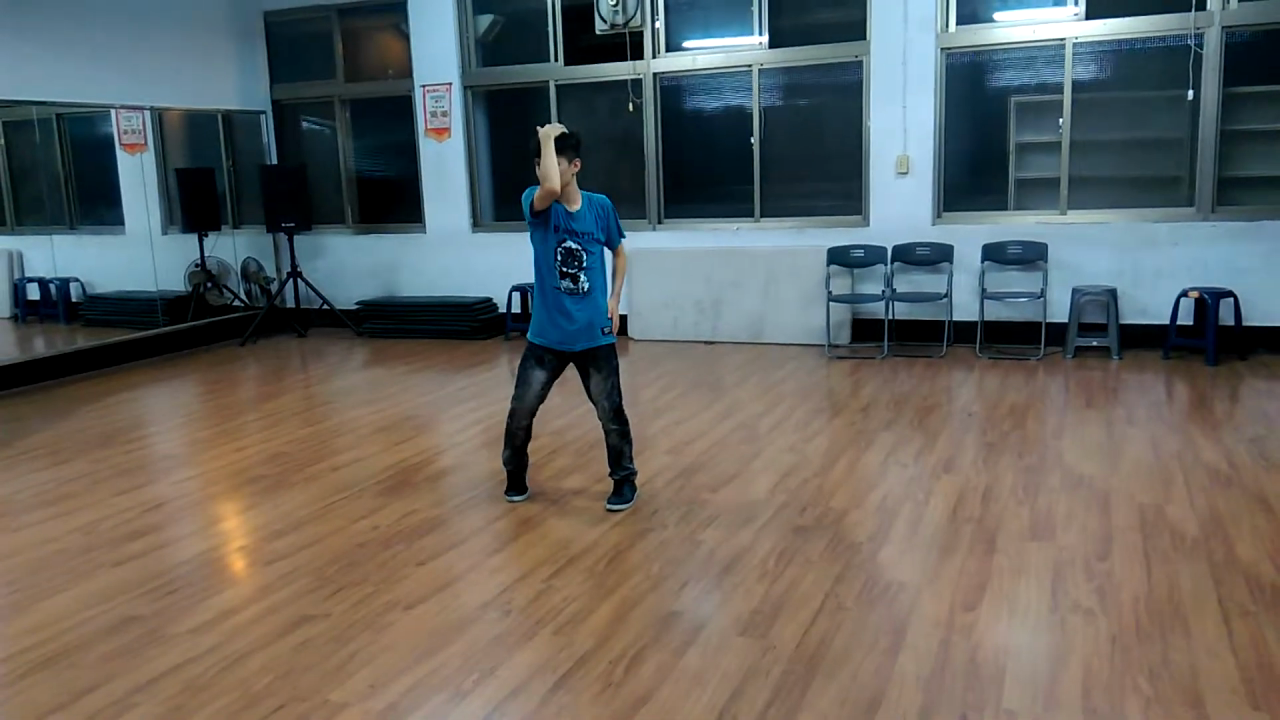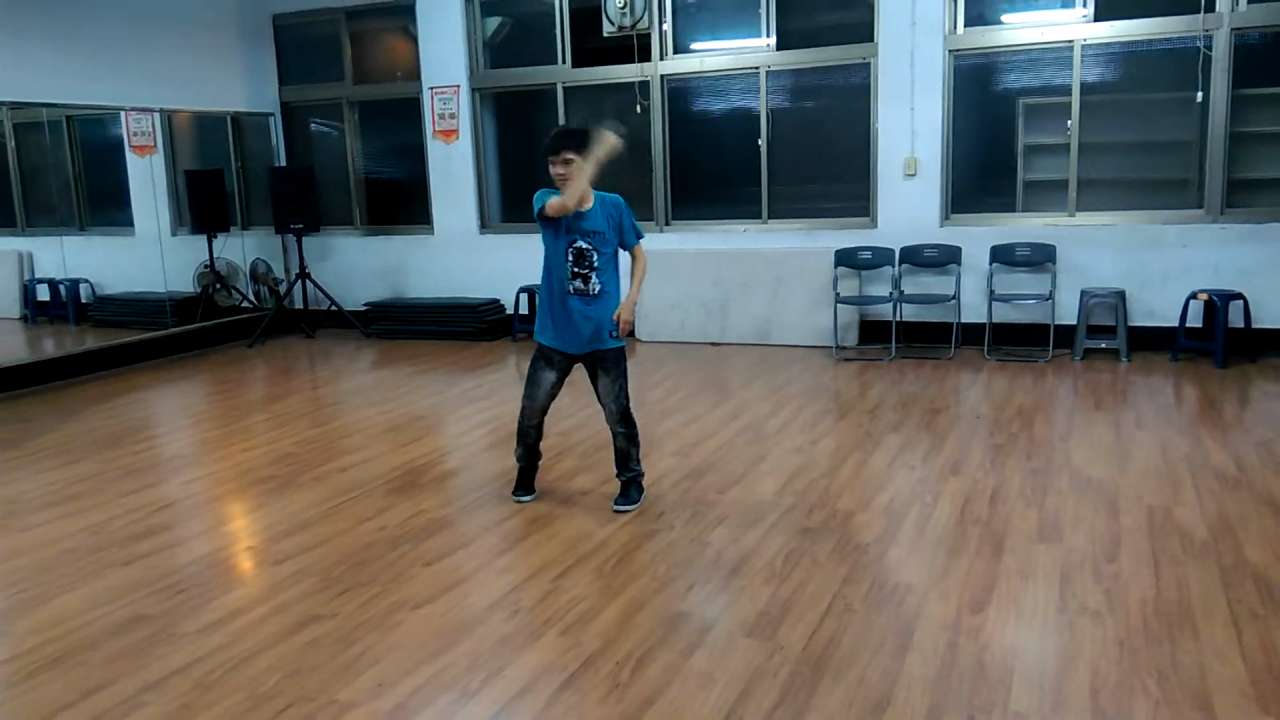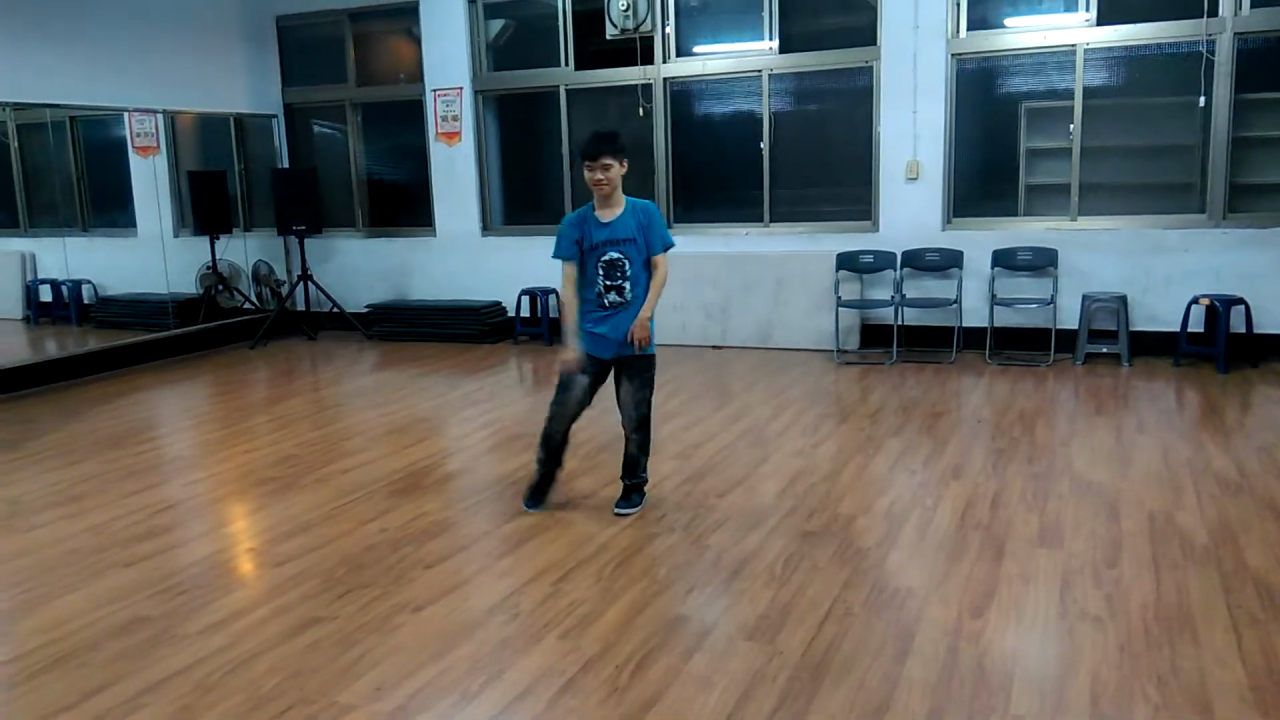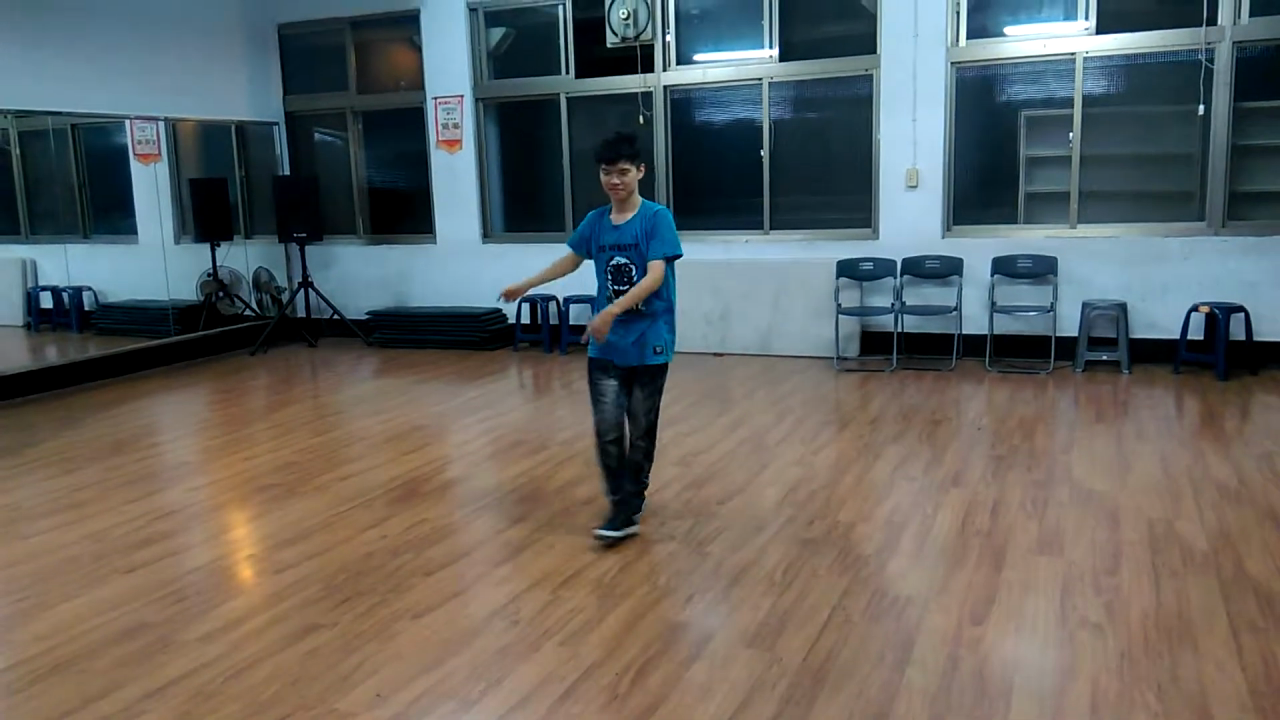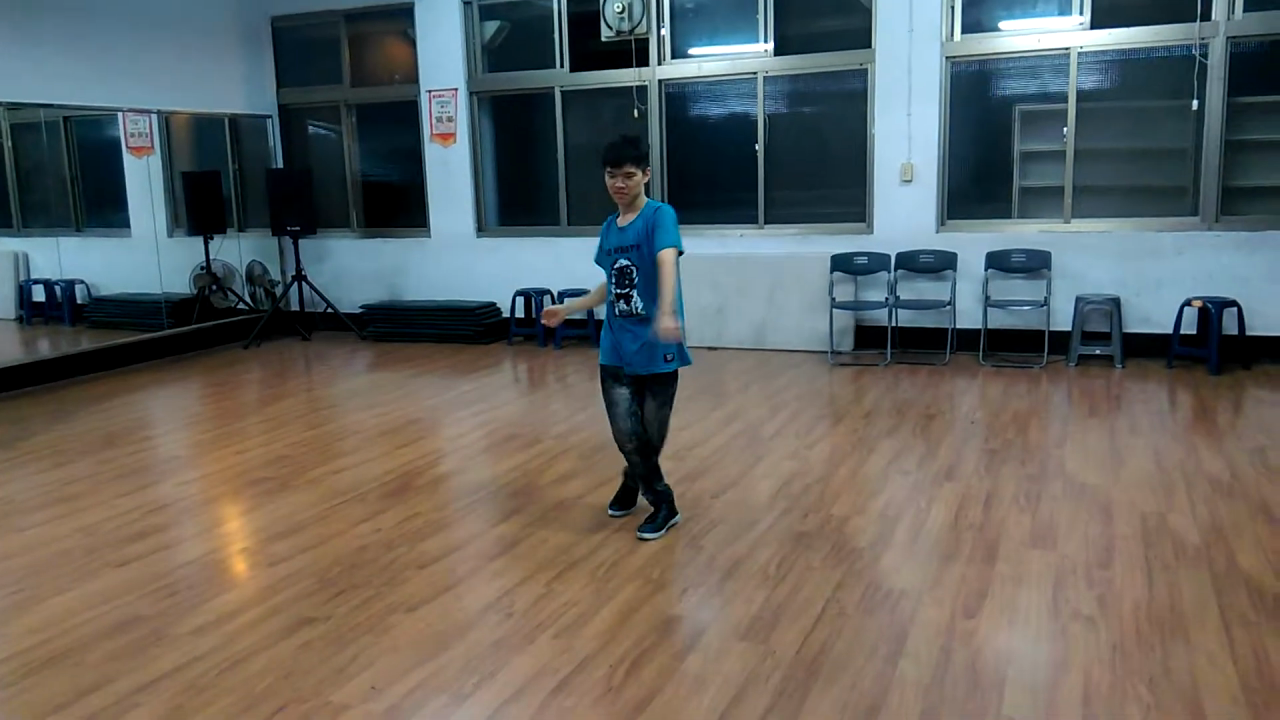
dt=0.3s
person 1, frame 1
left shoulder: (600, 207)
right shoulder: (535, 203)
left elbow: (619, 253)
right elbow: (551, 189)
left wrist: (615, 298)
right wrist: (546, 139)
left hip: (594, 332)
right hip: (547, 333)
left knee: (610, 410)
right knee: (521, 409)
left ankle: (624, 479)
right ankle: (515, 472)
person 1, frame 2
left shoulder: (614, 206)
right shoulder: (545, 202)
left elbow: (638, 255)
right elbow: (567, 204)
left wrist: (630, 302)
right wrist: (598, 153)
left hip: (603, 332)
right hip: (556, 332)
left knee: (617, 412)
right knee: (532, 408)
left ankle: (631, 480)
right ankle: (526, 471)
person 1, frame 3
left shoulder: (646, 213)
right shoulder: (575, 223)
left elbow: (660, 270)
right elbow: (568, 285)
left wrist: (644, 317)
right wrist: (570, 340)
left hip: (635, 339)
right hip: (590, 338)
left knee: (635, 420)
right knee: (561, 415)
left ankle: (634, 485)
right ankle: (544, 478)
person 1, frame 4
left shoulder: (657, 217)
right shoulder: (595, 222)
left elbow: (655, 277)
right elbow: (570, 261)
left wrist: (611, 313)
right wrist: (524, 286)
left hip: (648, 344)
right hip: (605, 347)
left knee: (642, 428)
right knee: (607, 428)
left ankle: (634, 492)
right ankle: (621, 507)
person 1, frame 5
left shoulder: (659, 217)
right shoulder: (609, 226)
left elbow: (666, 264)
left wrist: (666, 313)
right wrist: (567, 308)
left hip: (656, 352)
right hip: (615, 350)
left knee: (651, 436)
right knee: (626, 434)
left ankle: (634, 484)
right ankle: (663, 507)
